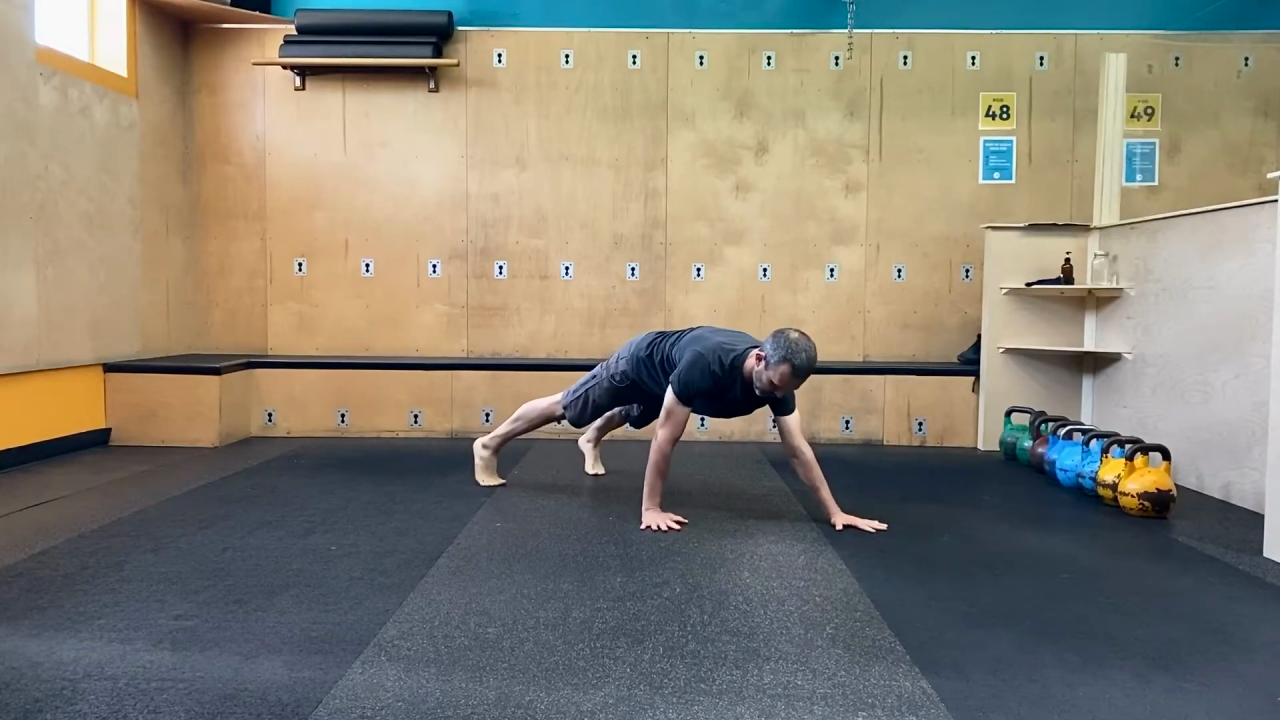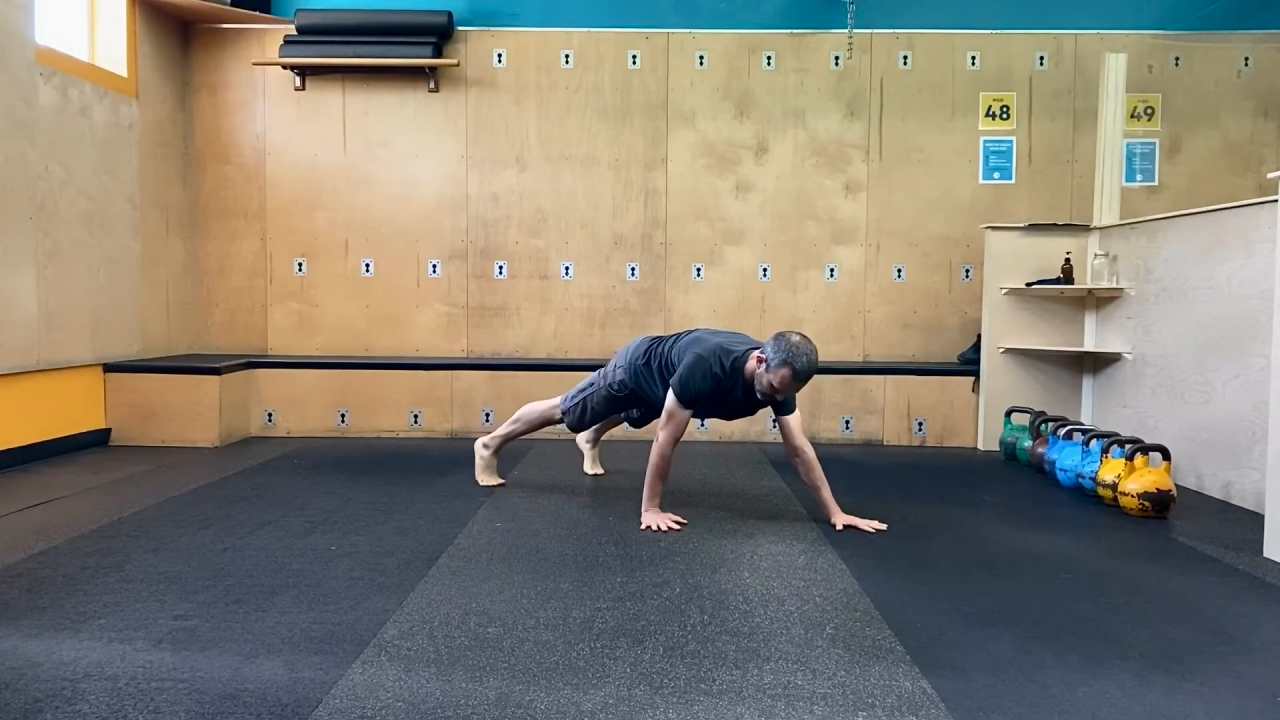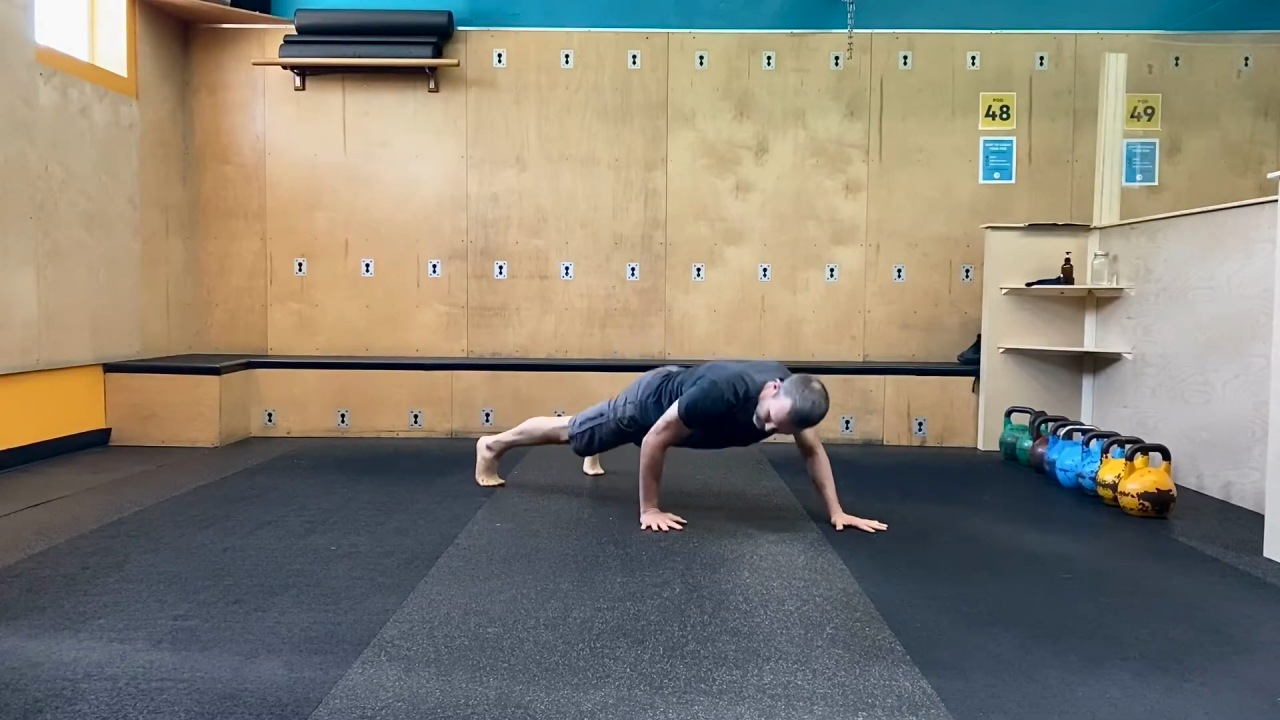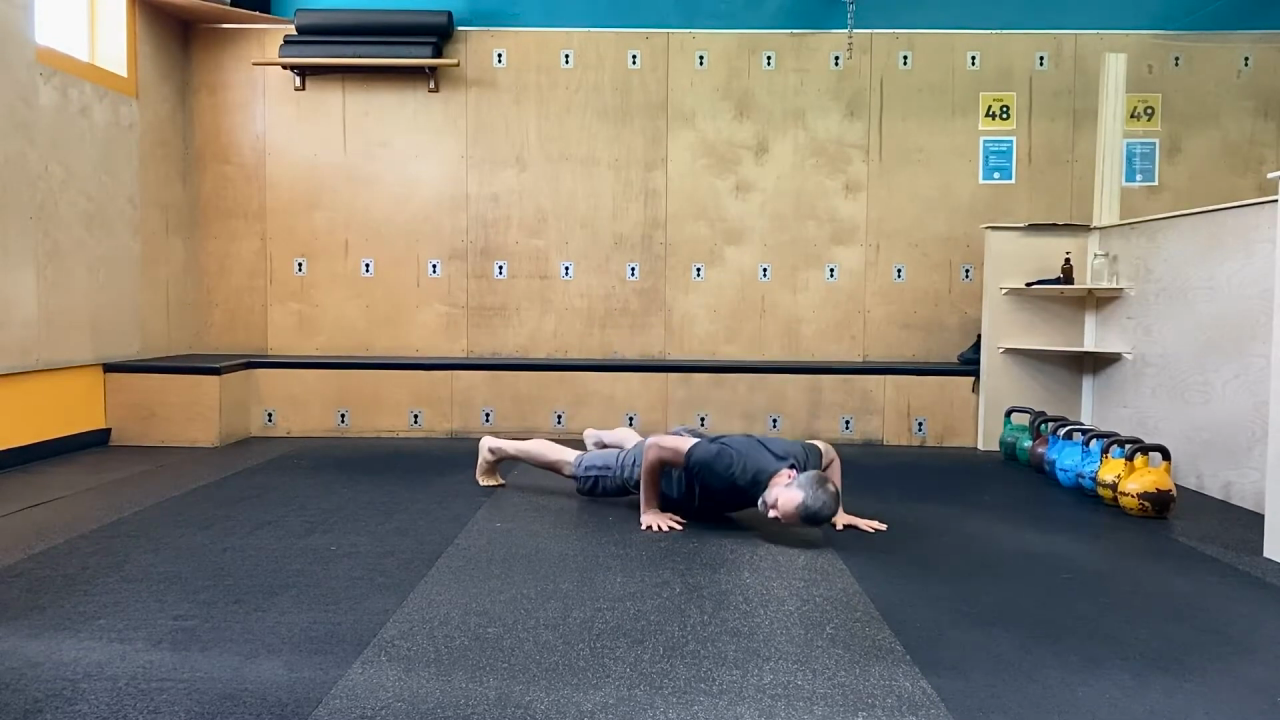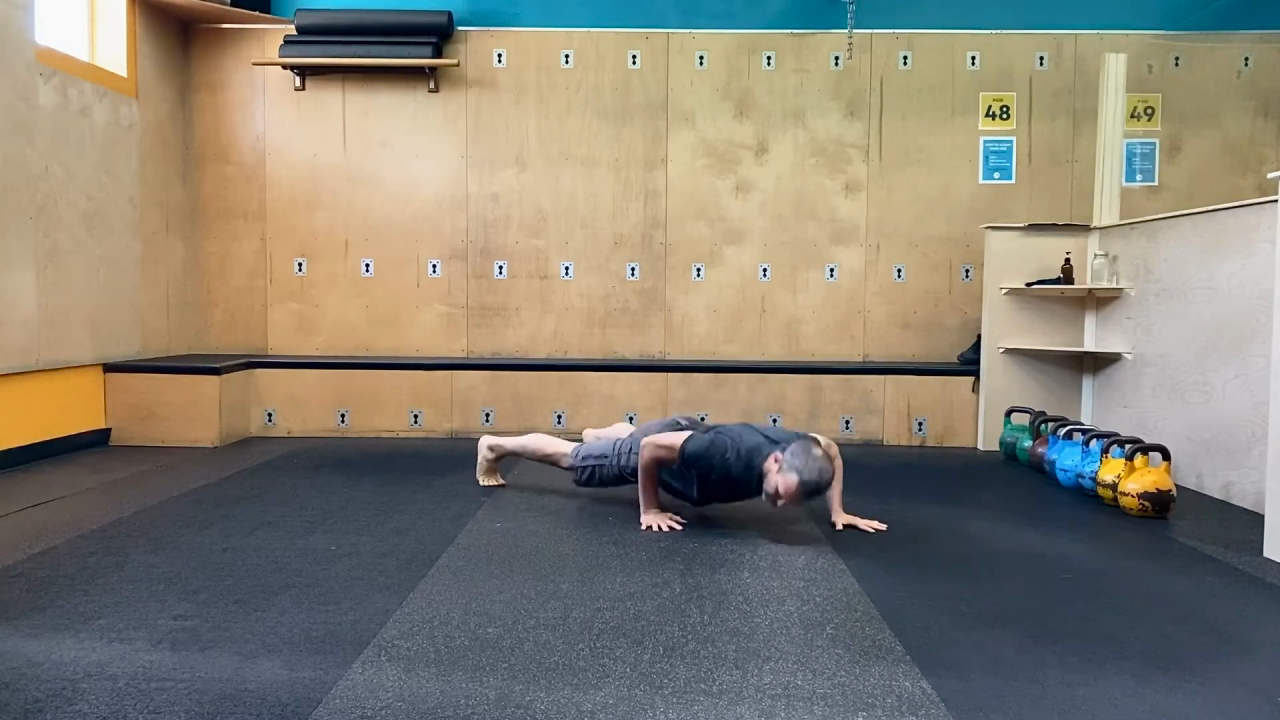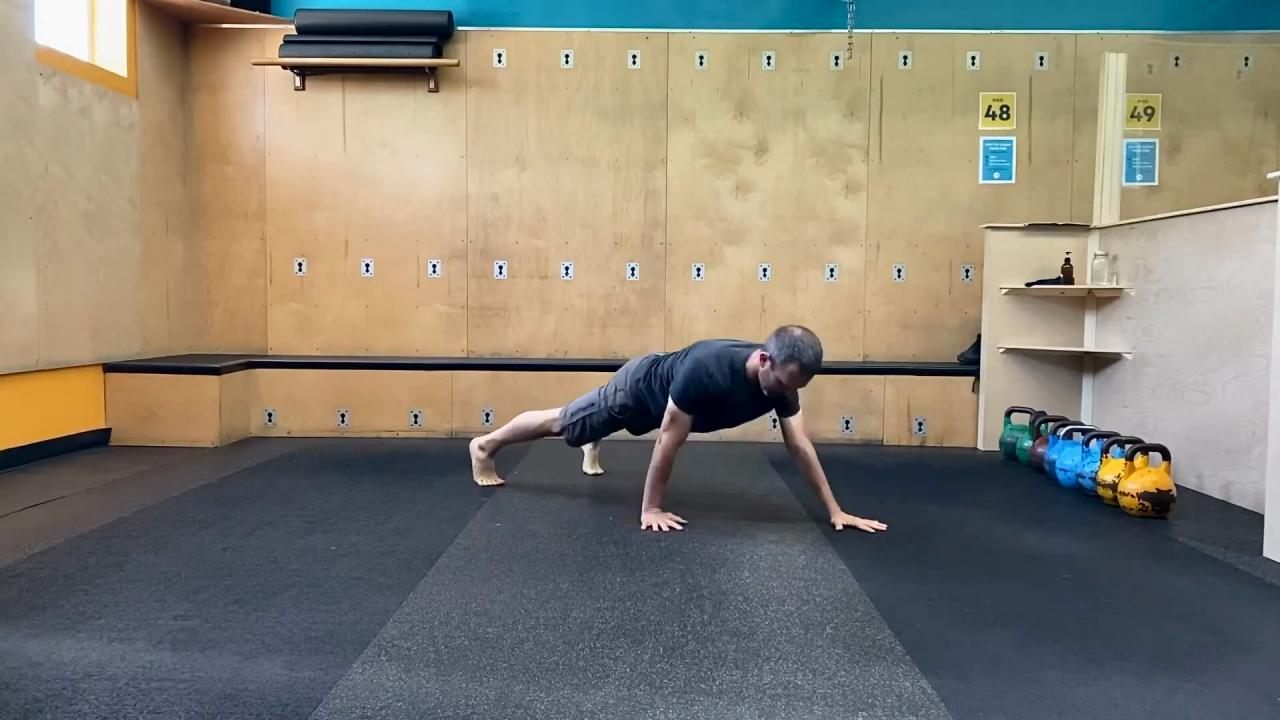
dt=0.5s
person 1, frame 1
left shoulder: (779, 375)
right shoulder: (706, 363)
left elbow: (797, 448)
right elbow: (665, 439)
left wrist: (835, 512)
right wrist: (650, 509)
left hip: (660, 383)
right hip: (640, 363)
left knee: (632, 416)
right knee: (565, 406)
left ankle: (593, 438)
right ankle: (489, 445)
person 1, frame 2
left shoulder: (780, 376)
right shoulder: (707, 365)
left elbow: (798, 447)
right elbow: (666, 440)
left wrist: (834, 512)
right wrist: (649, 510)
left hip: (658, 387)
right hip: (637, 367)
left knee: (628, 417)
right knee: (562, 411)
left ankle: (590, 440)
right ankle: (489, 445)
person 1, frame 3
left shoulder: (790, 401)
right shoulder: (721, 392)
left elbow: (813, 450)
right elbow: (653, 442)
left wrist: (836, 512)
right wrist: (649, 510)
left hip: (676, 401)
right hip: (647, 402)
right knee: (568, 432)
left ankle: (594, 451)
right ankle: (493, 445)
person 1, frame 4
left shoulder: (805, 458)
right shoulder: (736, 471)
left elbow: (828, 451)
right elbow: (657, 448)
left wrist: (837, 510)
right wrist: (648, 510)
left hip: (688, 452)
right hip: (657, 466)
left knee: (633, 443)
right knee: (572, 465)
left ankle: (598, 437)
right ankle: (496, 448)
person 1, frame 5
left shoulder: (800, 450)
right shoulder: (730, 458)
left elbow: (831, 448)
right elbow: (651, 446)
left wrist: (838, 511)
right wrist: (648, 510)
left hip: (690, 435)
right hip: (658, 445)
right knee: (568, 457)
left ankle: (595, 435)
right ankle: (495, 445)
person 1, frame 6
left shoulder: (782, 378)
right shoulder: (708, 369)
left elbow: (799, 445)
right elbow: (670, 439)
left wrist: (835, 511)
right wrist: (650, 510)
left hip: (665, 397)
right hip: (638, 387)
right knee: (560, 423)
left ankle: (590, 447)
right ankle: (485, 447)
